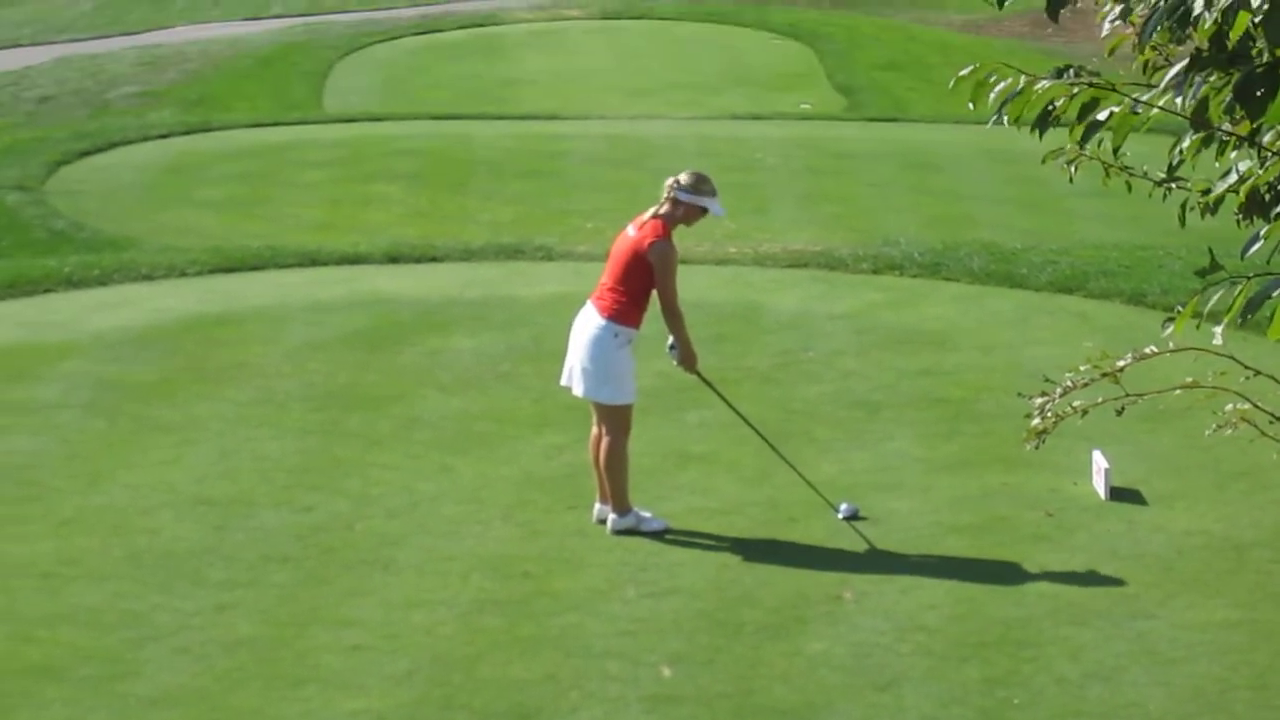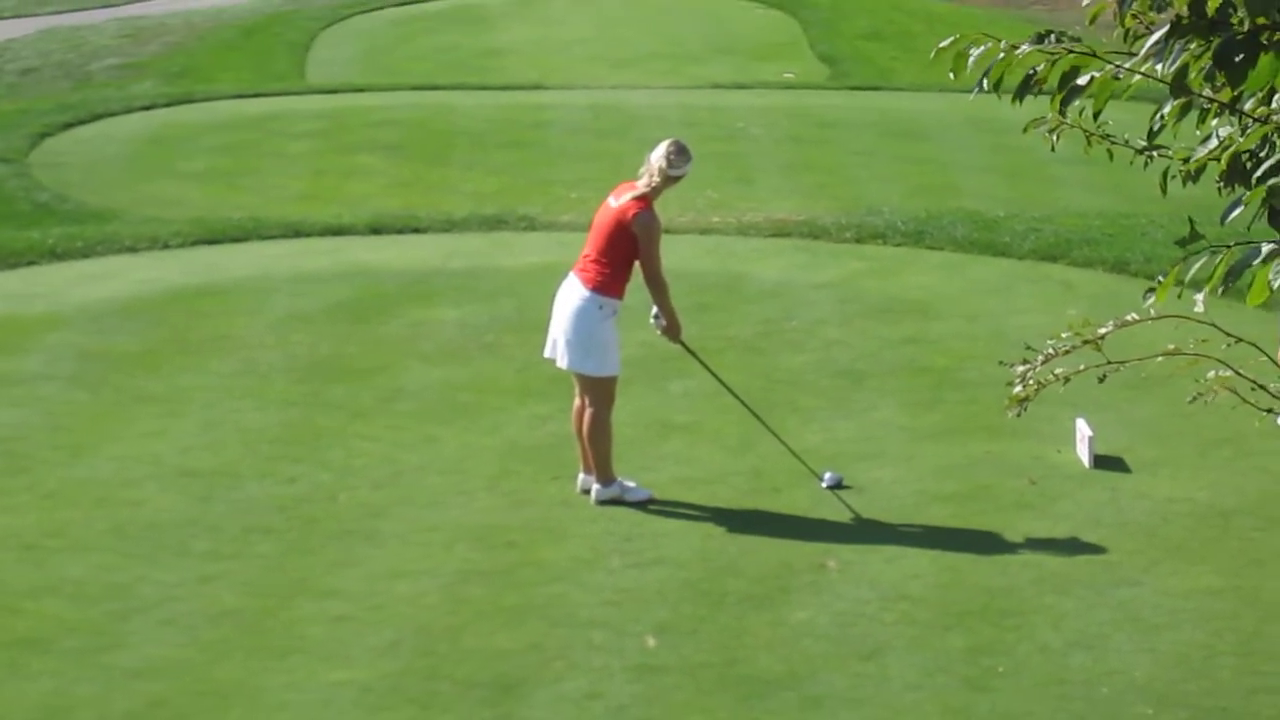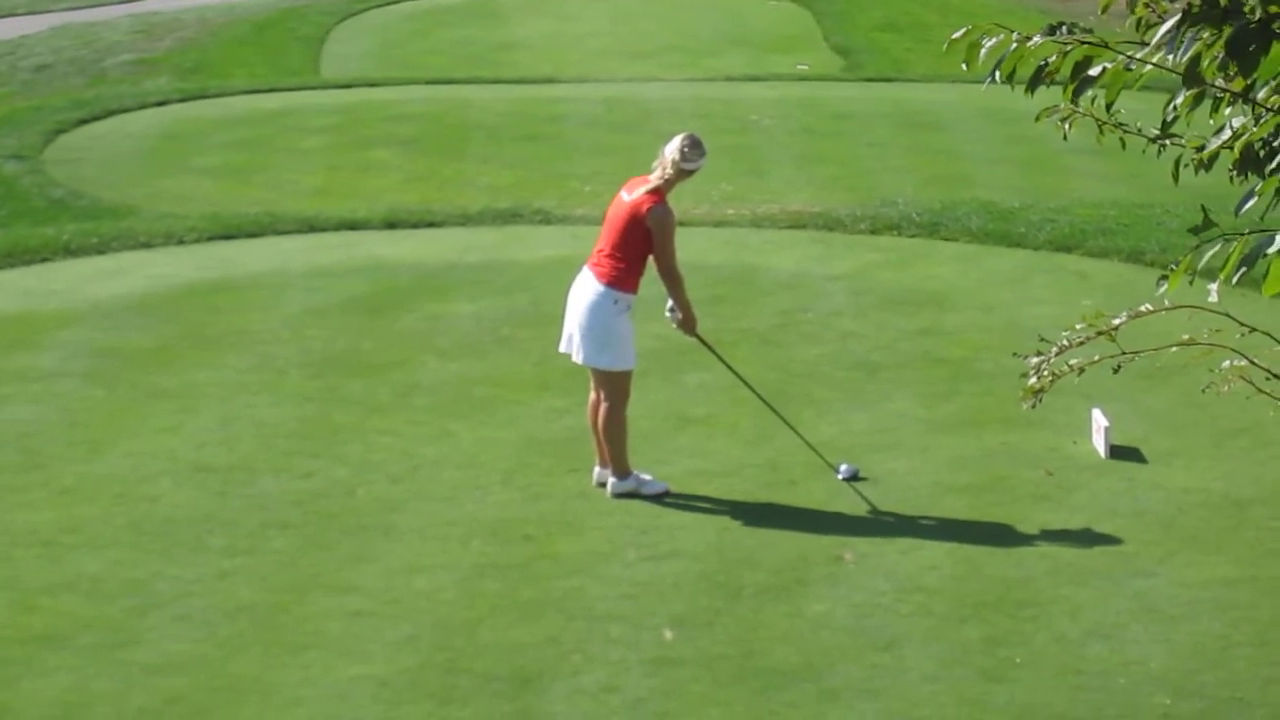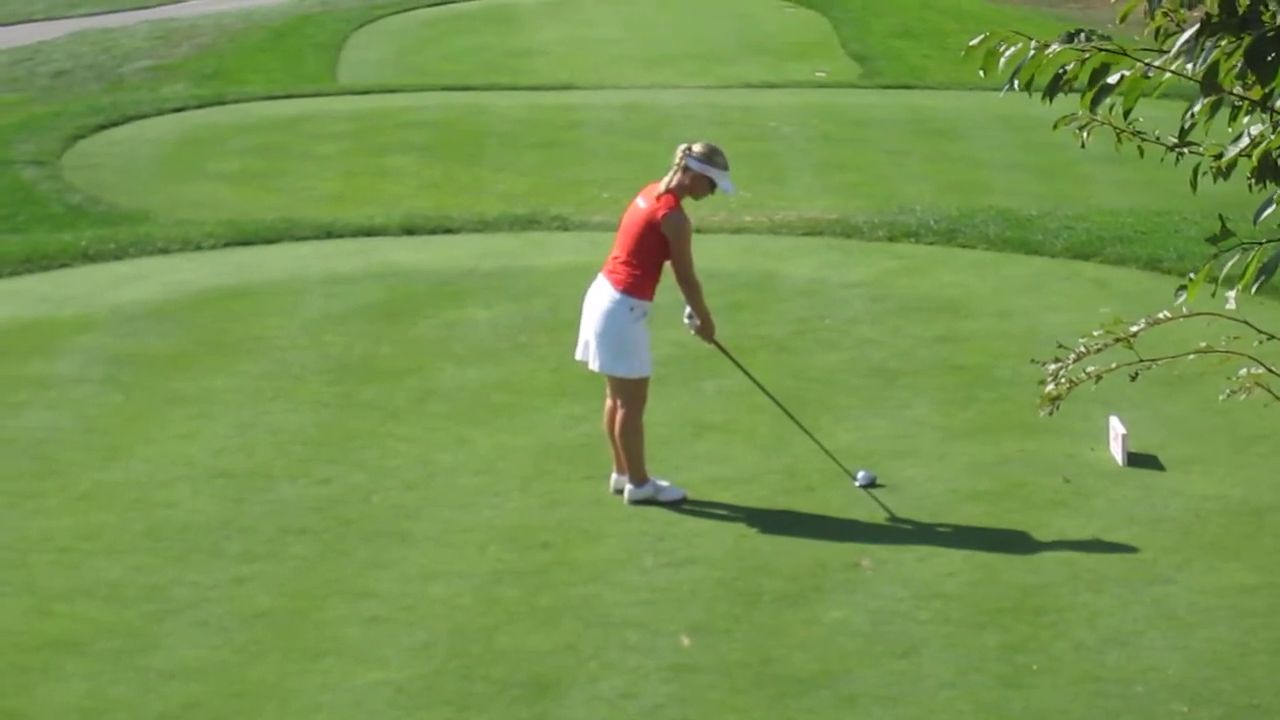
dt=0.7s
person 1, frame 1
left shoulder: (645, 221)
right shoulder: (661, 246)
right elbow: (670, 307)
left wrist: (676, 340)
right wrist: (686, 349)
left hip: (594, 323)
right hip: (609, 335)
left knee: (603, 424)
right knee: (617, 430)
left ankle: (605, 503)
right ankle: (621, 513)
person 1, frame 2
left shoulder: (623, 191)
right shoulder: (644, 217)
right elbow: (654, 277)
left wrist: (659, 310)
right wrist: (671, 320)
left hip: (576, 293)
right hip: (593, 307)
left knee: (586, 396)
right knee: (601, 402)
left ankle: (589, 473)
right ankle: (605, 484)
person 1, frame 3
left shoulder: (635, 184)
right shoulder: (659, 212)
right elbow: (669, 271)
left wrist: (674, 301)
right wrist: (687, 314)
left hip: (590, 287)
right hip: (608, 301)
left knee: (601, 390)
right knee: (616, 396)
left ankle: (605, 466)
right ankle: (621, 477)
person 1, frame 4
left shoulder: (653, 191)
right shoulder: (674, 218)
right elbow: (686, 278)
left wrist: (693, 310)
right wrist: (704, 320)
left hip: (605, 294)
right hip: (623, 308)
left knee: (618, 397)
right knee: (632, 402)
left ankle: (623, 473)
right ankle: (638, 484)
